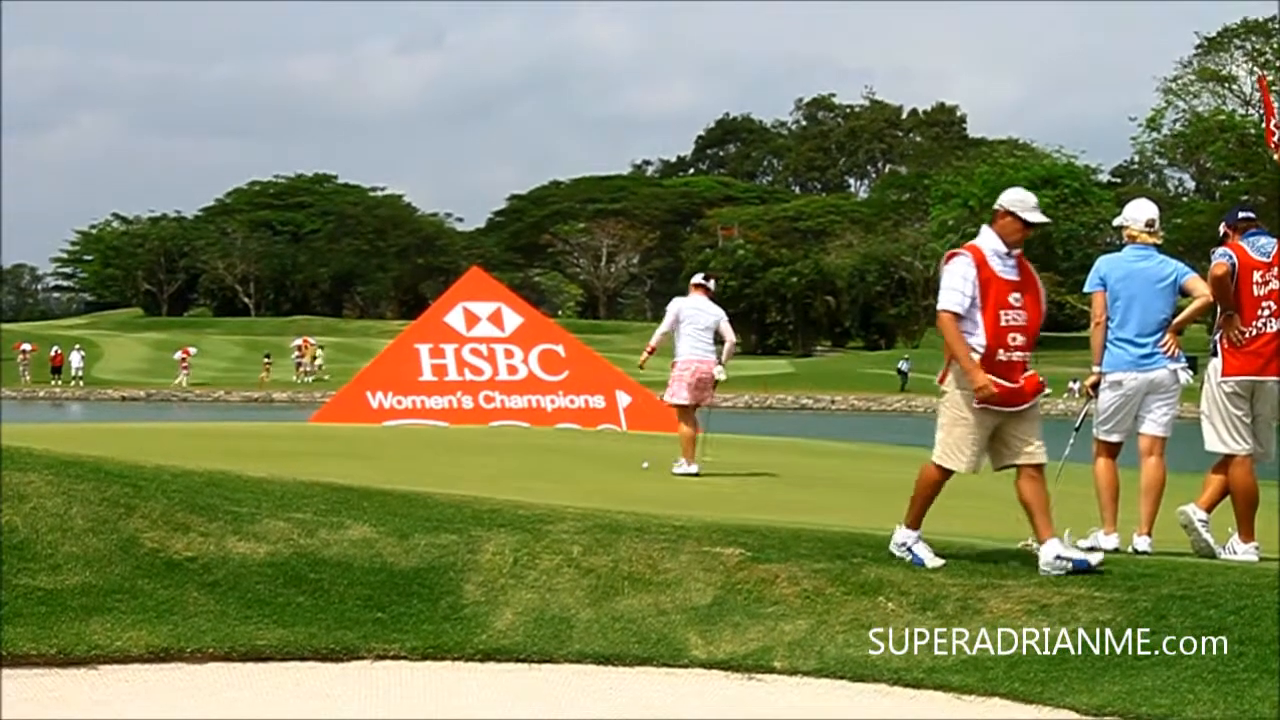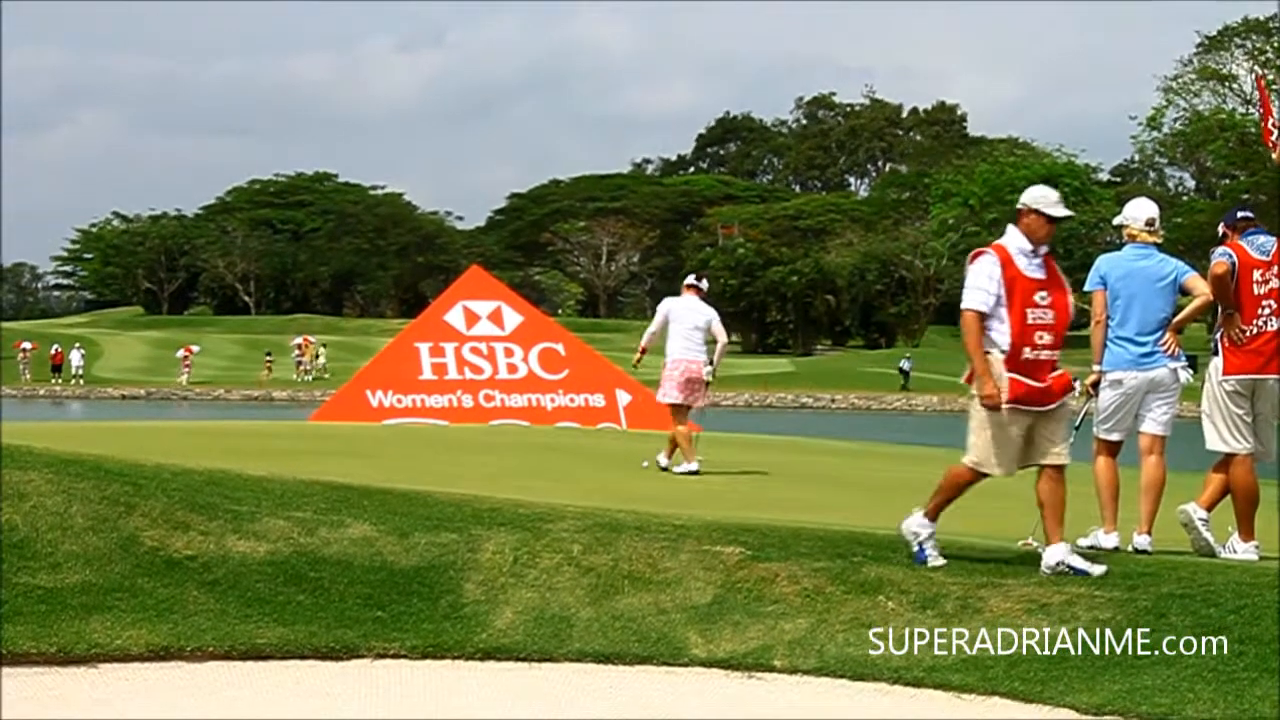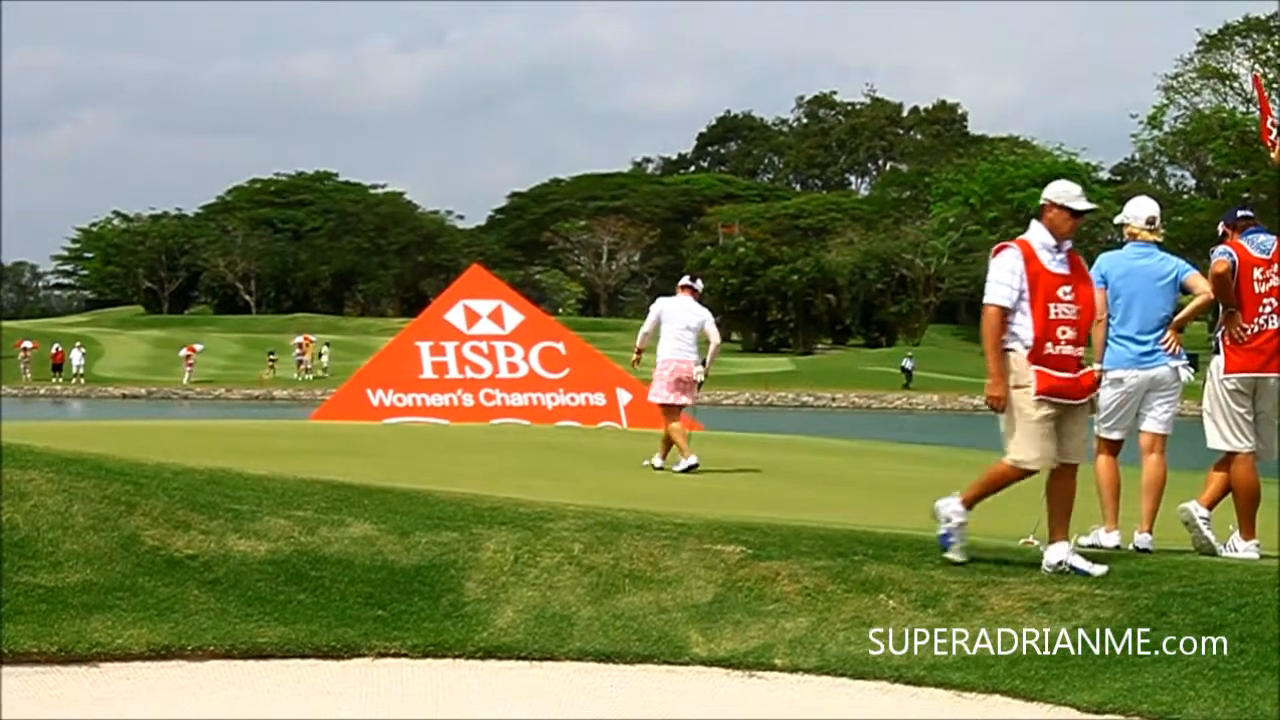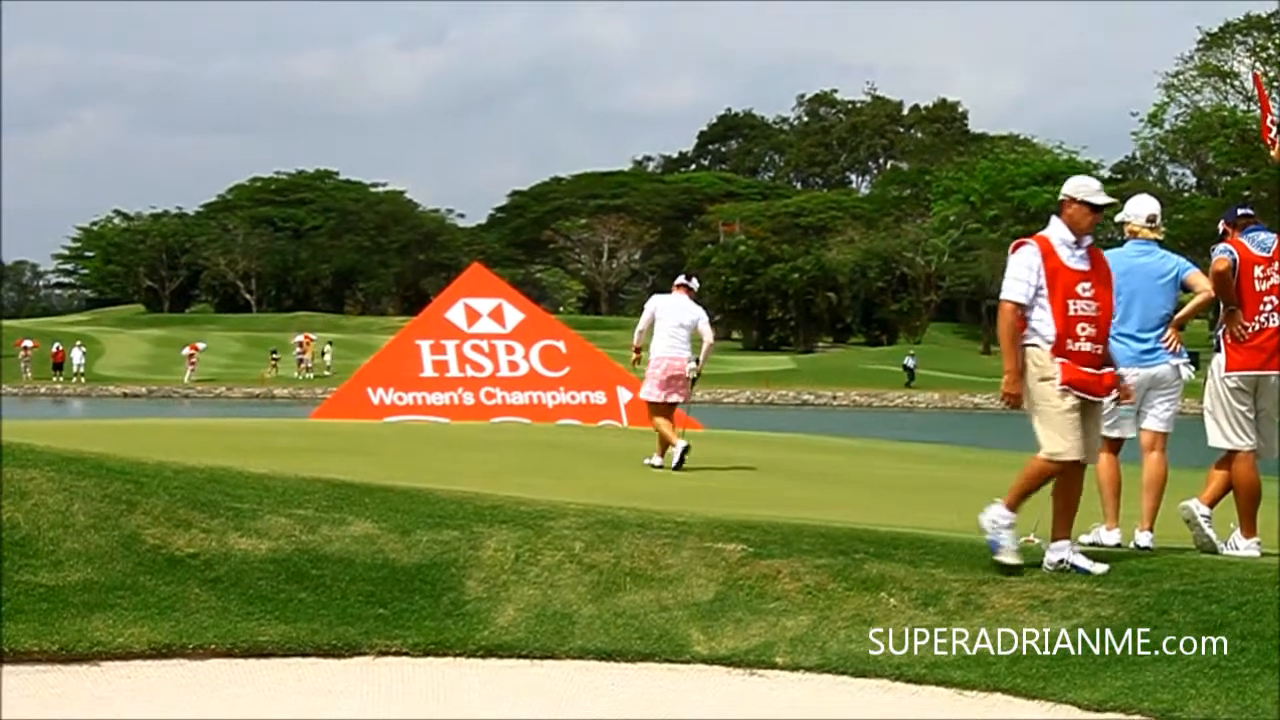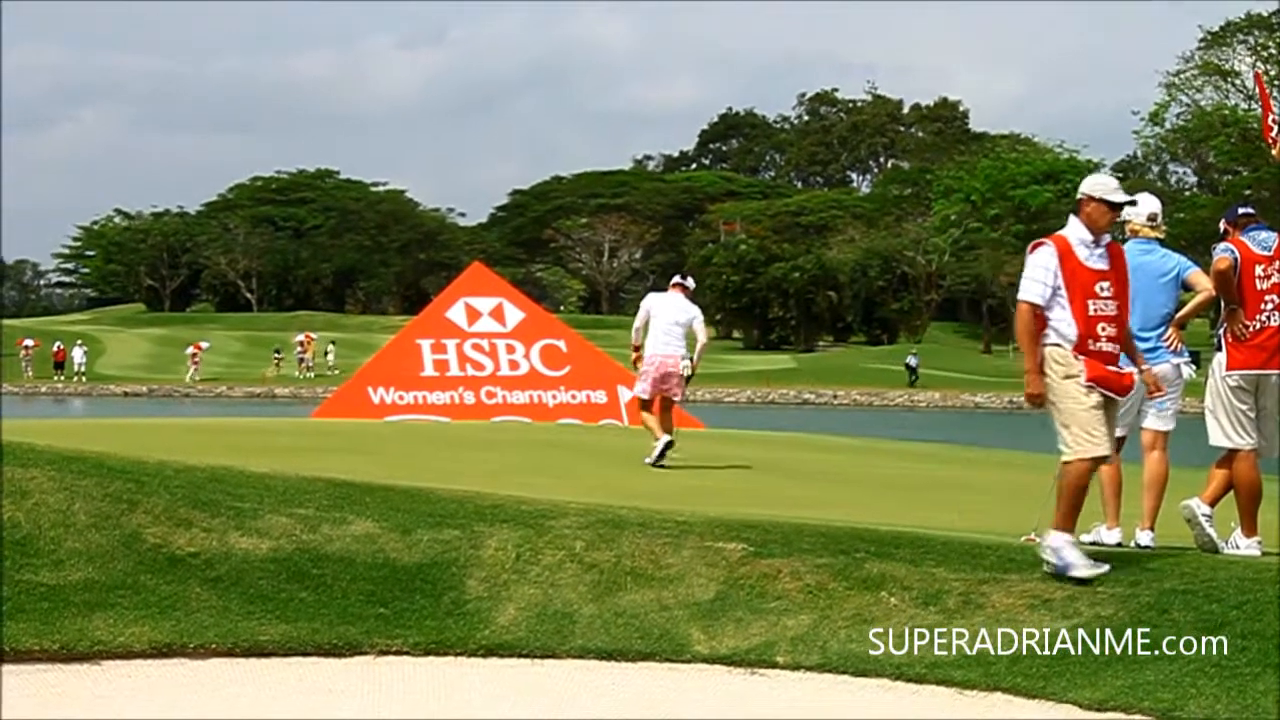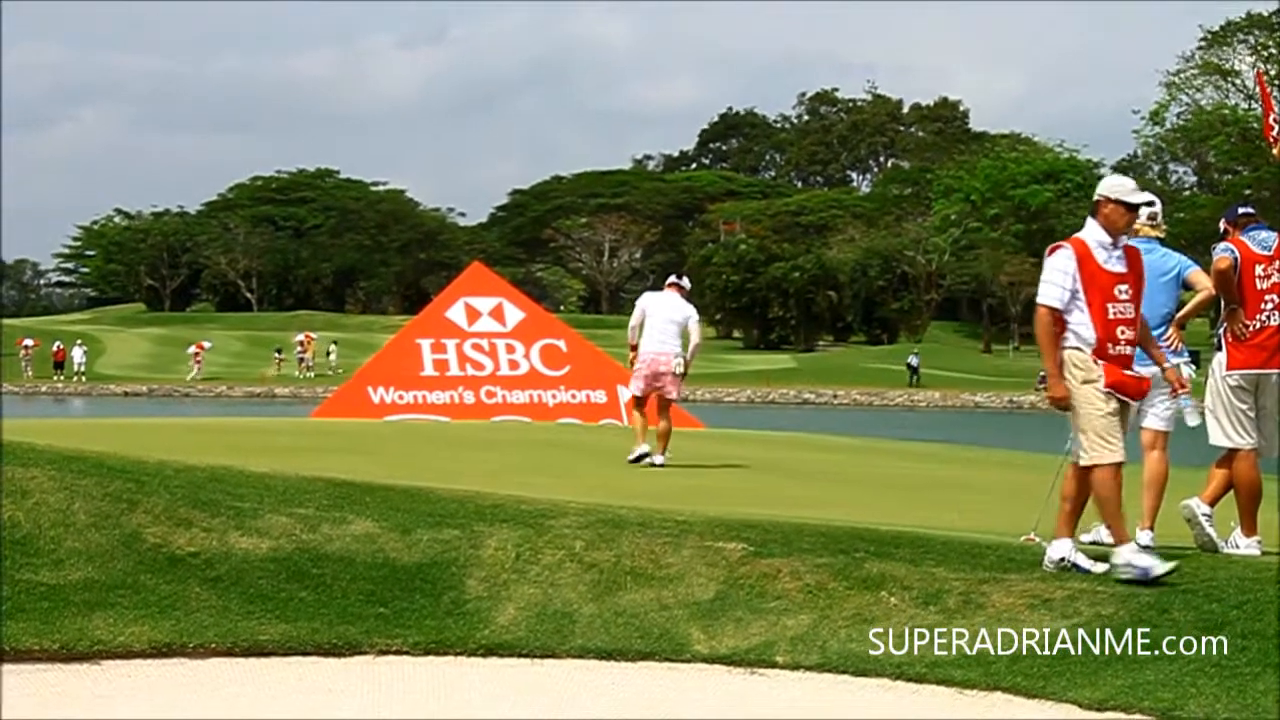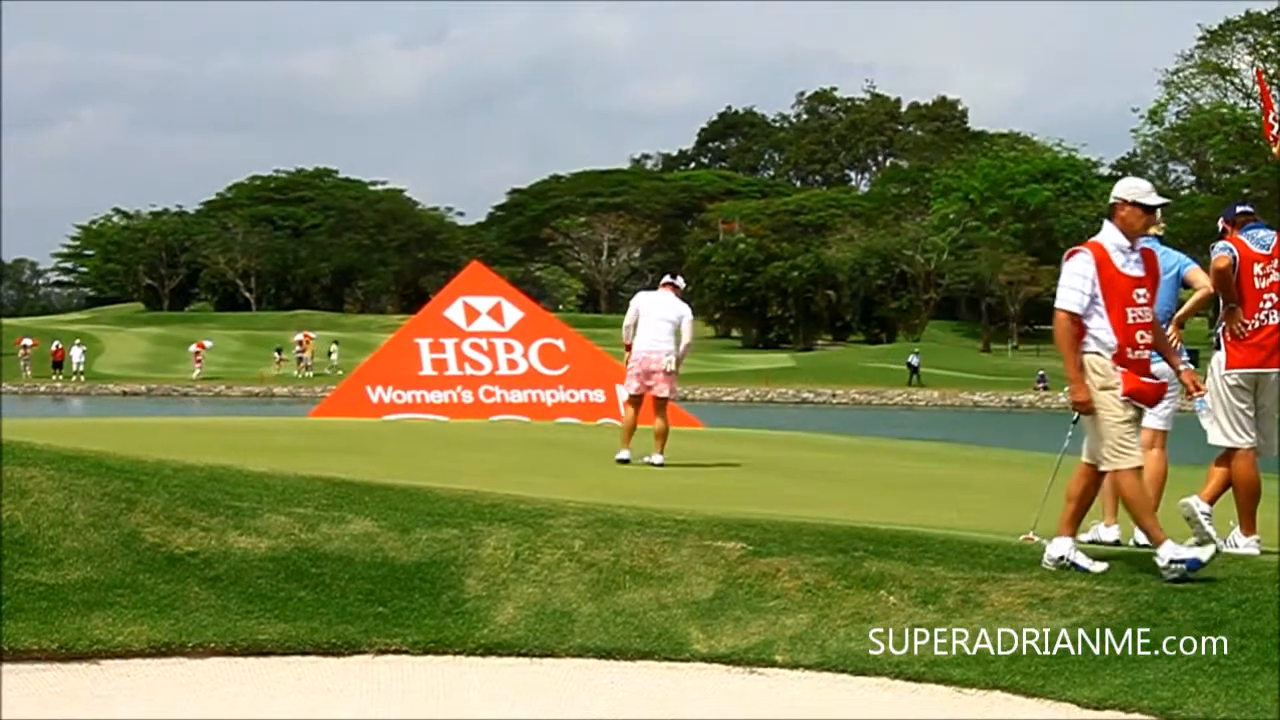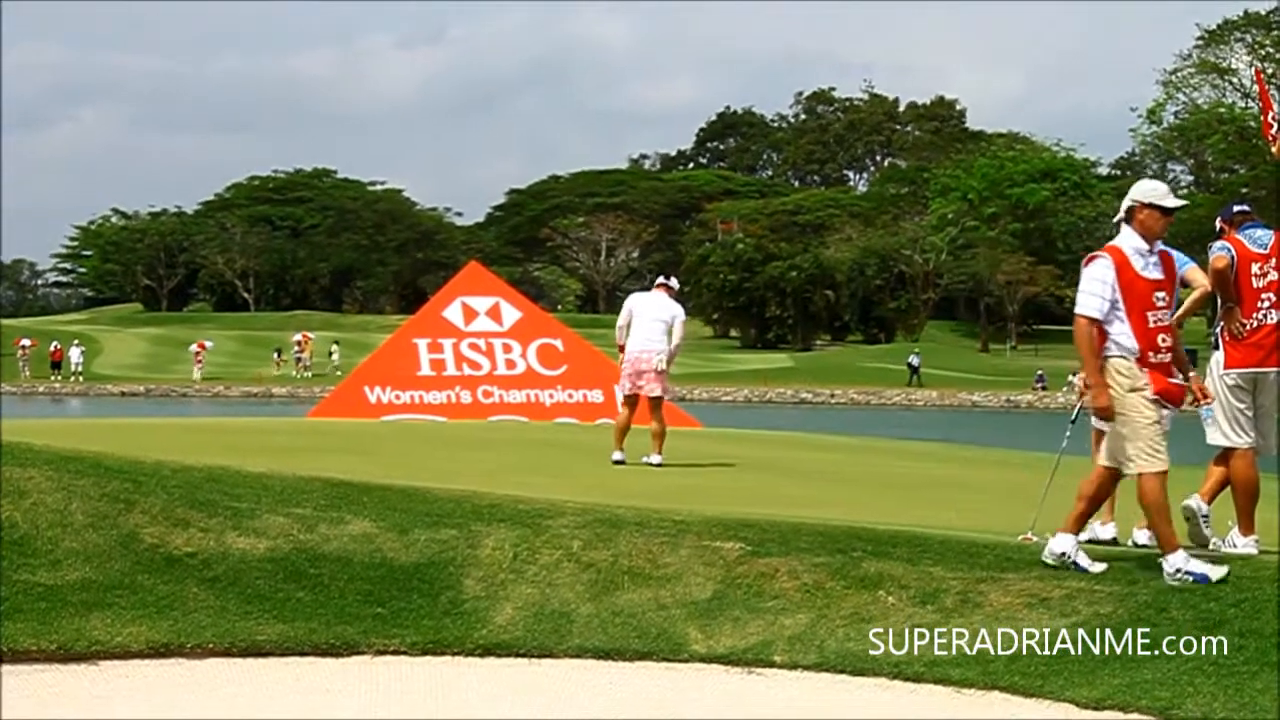
dt=0.1s
person 1, frame 1
left shoulder: (1020, 265)
right shoulder: (968, 261)
right elbow: (947, 320)
left wrist: (1026, 377)
right wrist: (971, 371)
left hip: (1016, 382)
right hip: (981, 381)
left knee: (1031, 462)
right knee: (950, 460)
left ankle: (1052, 549)
right ankle: (907, 535)
person 1, frame 2
left shoulder: (1049, 264)
right shoulder: (991, 260)
right elbow: (970, 320)
left wrist: (1054, 377)
right wrist: (985, 377)
left hip: (1044, 381)
right hip: (1005, 377)
left knee: (1053, 463)
right knee: (982, 462)
left ankle: (1057, 551)
right ankle: (922, 523)
person 1, frame 3
left shoulder: (1075, 260)
right shoulder: (1014, 255)
right elbow: (992, 318)
left wrist: (1086, 375)
right wrist: (996, 378)
left hip: (1067, 375)
right hip: (1028, 371)
left knee: (1066, 464)
right knee: (1026, 461)
left ankle: (1059, 549)
right ankle: (956, 508)
person 1, frame 4
left shoulder: (1095, 257)
right shoulder: (1034, 251)
right elbow: (1009, 313)
left wrist: (1113, 371)
right wrist: (1011, 373)
left hip: (1088, 369)
right hip: (1050, 366)
left knee: (1078, 461)
right knee: (1063, 454)
left ankle: (1061, 549)
right ankle: (1002, 512)
person 1, frame 5
left shoulder: (1114, 254)
right shoulder: (1052, 251)
right elbow: (1026, 313)
left wrist: (1143, 367)
right wrist: (1032, 373)
left hip: (1103, 367)
right hip: (1068, 365)
left knee: (1078, 457)
right knee: (1087, 453)
left ankle: (1059, 541)
right ankle: (1059, 541)
person 1, frame 6
left shoulder: (1130, 257)
right shoulder: (1070, 253)
right elbow: (1045, 316)
left wrist: (1165, 365)
right wrist: (1054, 377)
left hip: (1118, 370)
right hip: (1086, 369)
left knee: (1085, 461)
right knee: (1105, 459)
left ankle: (1060, 547)
right ankle: (1125, 551)
person 1, frame 7
left shoulder: (1147, 258)
right shoulder: (1089, 258)
right elbow: (1065, 320)
left wrist: (1181, 367)
right wrist: (1076, 380)
left hip: (1134, 375)
right hip: (1105, 372)
left knee: (1096, 463)
right knee: (1128, 464)
left ankle: (1061, 546)
right ankle: (1167, 552)
person 1, frame 8
left shoulder: (1163, 261)
right shoulder: (1108, 262)
right elbow: (1085, 326)
left wrist: (1189, 374)
right wrist: (1097, 387)
left hip: (1154, 377)
right hip: (1127, 374)
left knee: (1112, 466)
right knee: (1151, 466)
left ankle: (1063, 542)
right ankle: (1175, 559)
person 2, frame 1
left shoulder: (1230, 251)
left elbow: (1219, 272)
left wrist: (1228, 313)
left hip: (1233, 366)
left knee: (1238, 455)
right knee: (1242, 453)
left ankle: (1246, 543)
right ankle: (1201, 509)
person 2, frame 2
left shoulder: (1229, 250)
left elbow: (1219, 271)
left wrist: (1229, 311)
left hip: (1234, 364)
left knee: (1239, 453)
right knee: (1243, 452)
left ankle: (1246, 542)
right ankle: (1201, 508)
person 2, frame 3
left shoulder: (1229, 249)
left elbow: (1219, 270)
left wrist: (1230, 310)
left hip: (1235, 364)
left knee: (1240, 452)
right knee: (1244, 451)
left ankle: (1246, 540)
right ankle: (1202, 506)
person 2, frame 4
left shoulder: (1230, 247)
left elbow: (1220, 269)
left wrist: (1231, 308)
left hip: (1236, 361)
left knee: (1242, 450)
right knee: (1245, 449)
left ankle: (1248, 538)
right ankle: (1204, 504)
person 2, frame 5
left shoulder: (1230, 247)
left elbow: (1222, 267)
left wrist: (1232, 306)
left hip: (1237, 361)
left knee: (1243, 449)
right knee: (1246, 448)
left ankle: (1248, 537)
right ankle: (1205, 503)
person 2, frame 6
left shoulder: (1231, 246)
left elbow: (1222, 267)
left wrist: (1232, 306)
left hip: (1237, 360)
left knee: (1243, 448)
right knee: (1247, 447)
left ankle: (1248, 537)
right ankle: (1205, 502)
person 2, frame 7
left shoulder: (1228, 245)
left elbow: (1221, 266)
left wrist: (1230, 305)
left hip: (1236, 360)
left knee: (1242, 447)
right knee: (1246, 445)
left ankle: (1247, 535)
right ankle: (1204, 501)
person 2, frame 8
left shoulder: (1226, 244)
left elbow: (1219, 266)
left wrist: (1228, 306)
left hip: (1235, 358)
left knee: (1240, 446)
right knee: (1245, 445)
left ankle: (1245, 535)
right ankle: (1202, 500)
person 3, frame 1
left shoulder: (1106, 265)
right shoulder: (1172, 268)
left elbow: (1099, 321)
right elbow: (1206, 296)
left wrist: (1096, 369)
right wrist: (1175, 327)
left hip: (1120, 370)
right hip: (1163, 371)
left knee: (1105, 452)
right knee: (1153, 452)
left ankle: (1108, 533)
right ankle: (1143, 536)
person 3, frame 2
left shoulder: (1106, 263)
right shoulder: (1173, 266)
left elbow: (1099, 319)
right elbow: (1206, 294)
left wrist: (1096, 367)
right wrist: (1175, 326)
left hip: (1120, 369)
right hip: (1163, 369)
left knee: (1105, 450)
right knee: (1153, 450)
left ankle: (1108, 532)
right ankle: (1144, 534)
person 3, frame 3
left shoulder: (1106, 262)
right shoulder: (1173, 265)
left elbow: (1099, 319)
right elbow: (1207, 293)
left wrist: (1096, 365)
right wrist: (1176, 324)
left hip: (1121, 368)
right hip: (1164, 367)
left knee: (1106, 449)
right knee: (1153, 449)
left ankle: (1109, 531)
right ankle: (1145, 533)
person 3, frame 4
left shoulder: (1108, 260)
right shoulder: (1174, 262)
right elbow: (1208, 291)
right wrist: (1177, 322)
left hip: (1122, 366)
right hip: (1165, 365)
left knee: (1108, 447)
right knee: (1154, 447)
left ankle: (1110, 529)
right ankle: (1146, 531)
person 3, frame 5
right shoulder: (1174, 261)
right elbow: (1208, 290)
right wrist: (1178, 321)
left hip: (1123, 365)
right hip: (1166, 365)
left knee: (1109, 446)
right knee: (1155, 447)
left ankle: (1111, 528)
right ankle: (1146, 530)
person 3, frame 6
right shoulder: (1175, 260)
right elbow: (1209, 289)
right wrist: (1179, 321)
right hip: (1165, 364)
right knee: (1155, 446)
left ankle: (1110, 528)
right ankle: (1146, 530)
person 3, frame 7
right shoulder: (1174, 260)
right elbow: (1206, 287)
right wrist: (1177, 321)
right hip: (1164, 365)
right knee: (1153, 446)
left ankle: (1109, 523)
right ankle: (1145, 529)
person 3, frame 8
right shoulder: (1174, 259)
right elbow: (1205, 286)
right wrist: (1175, 320)
left knee: (1105, 441)
left ankle: (1105, 523)
right ankle: (1144, 529)
person 4, frame 1
left shoulder: (680, 302)
right shoulder: (717, 311)
left elbow: (663, 329)
right elbow: (731, 340)
left wrist: (648, 351)
right wrist: (722, 364)
left hip: (686, 363)
right hip: (708, 365)
left knee: (684, 418)
right knee: (689, 416)
left ankle: (691, 463)
right ankle: (688, 458)
person 4, frame 2
left shoulder: (670, 303)
right shoulder: (709, 311)
left elbow: (653, 329)
right elbow: (723, 340)
left wrist: (640, 351)
right wrist: (714, 365)
left hip: (676, 363)
right hip: (699, 365)
left knee: (679, 417)
right knee: (681, 416)
left ankle: (691, 462)
right ankle: (666, 457)
person 4, frame 3
left shoulder: (663, 302)
right shoulder: (703, 312)
left elbow: (645, 330)
right elbow: (716, 341)
left wrist: (638, 351)
right wrist: (707, 365)
left hip: (667, 363)
right hip: (690, 366)
left knee: (670, 418)
right knee: (674, 415)
left ankle: (689, 457)
right ankle: (660, 458)
person 4, frame 4
left shoulder: (657, 300)
right shoulder: (697, 310)
left elbow: (641, 328)
right elbow: (709, 340)
left wrist: (636, 350)
right wrist: (700, 364)
left hip: (660, 360)
right hip: (683, 363)
left knee: (656, 414)
right knee: (668, 413)
left ankle: (678, 444)
right ankle: (658, 457)
person 4, frame 5
left shoulder: (652, 298)
right shoulder: (693, 309)
left elbow: (637, 326)
right elbow: (703, 340)
left wrist: (636, 350)
right wrist: (694, 363)
left hip: (654, 357)
right hip: (678, 360)
left knee: (645, 409)
right knee: (666, 411)
left ankle: (662, 438)
right ankle: (660, 456)
person 4, frame 6
left shoulder: (648, 297)
right shoulder: (689, 308)
left elbow: (633, 325)
right elbow: (696, 340)
left wrist: (633, 349)
right wrist: (687, 362)
left hip: (648, 355)
right hip: (672, 358)
left knee: (638, 406)
right knee: (664, 411)
left ankle: (641, 446)
right ankle: (659, 456)
person 4, frame 7
left shoulder: (641, 296)
right shoulder: (683, 308)
left elbow: (627, 324)
right elbow: (687, 340)
left wrist: (628, 349)
right wrist: (678, 362)
left hip: (641, 354)
right hip: (665, 357)
left knee: (632, 406)
right knee: (660, 411)
left ankle: (624, 450)
right ankle: (658, 454)
person 4, frame 8
left shoulder: (635, 297)
right shoulder: (676, 308)
left elbow: (621, 325)
right elbow: (677, 340)
left wrist: (621, 349)
right wrist: (668, 360)
left hip: (634, 354)
right hip: (658, 357)
left knee: (628, 407)
right knee: (656, 411)
left ankle: (618, 451)
right ankle: (656, 455)
